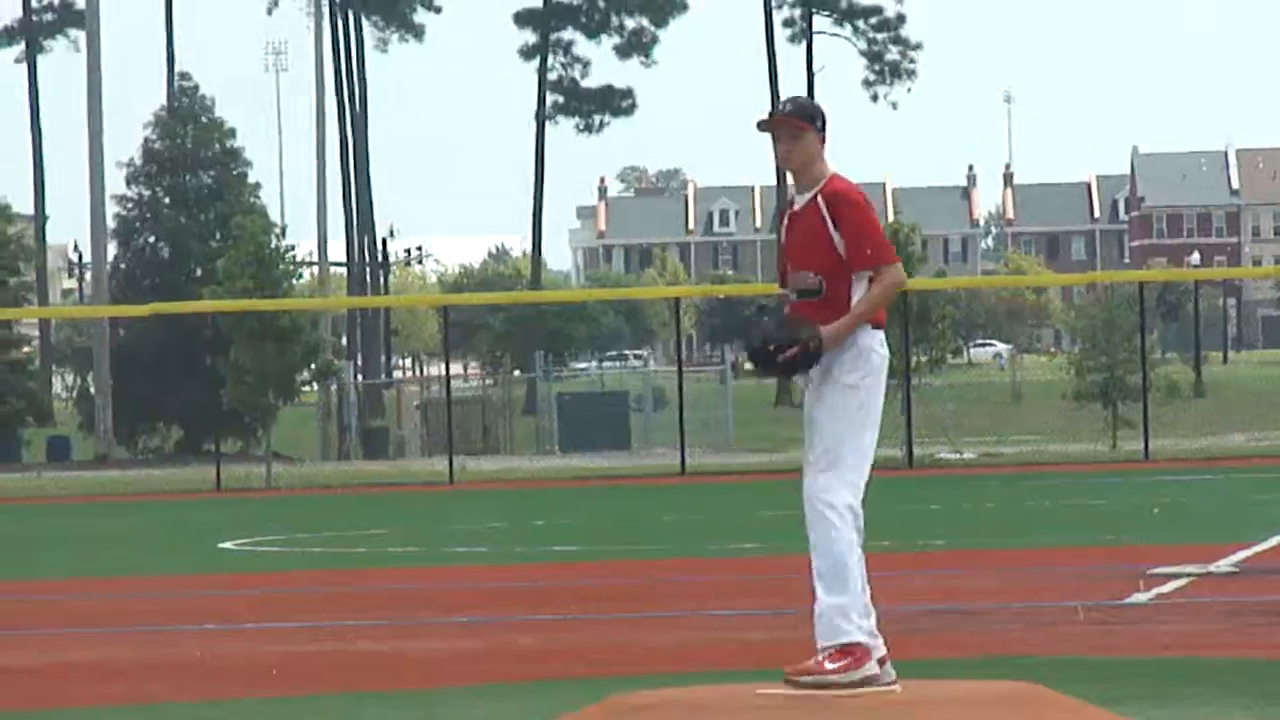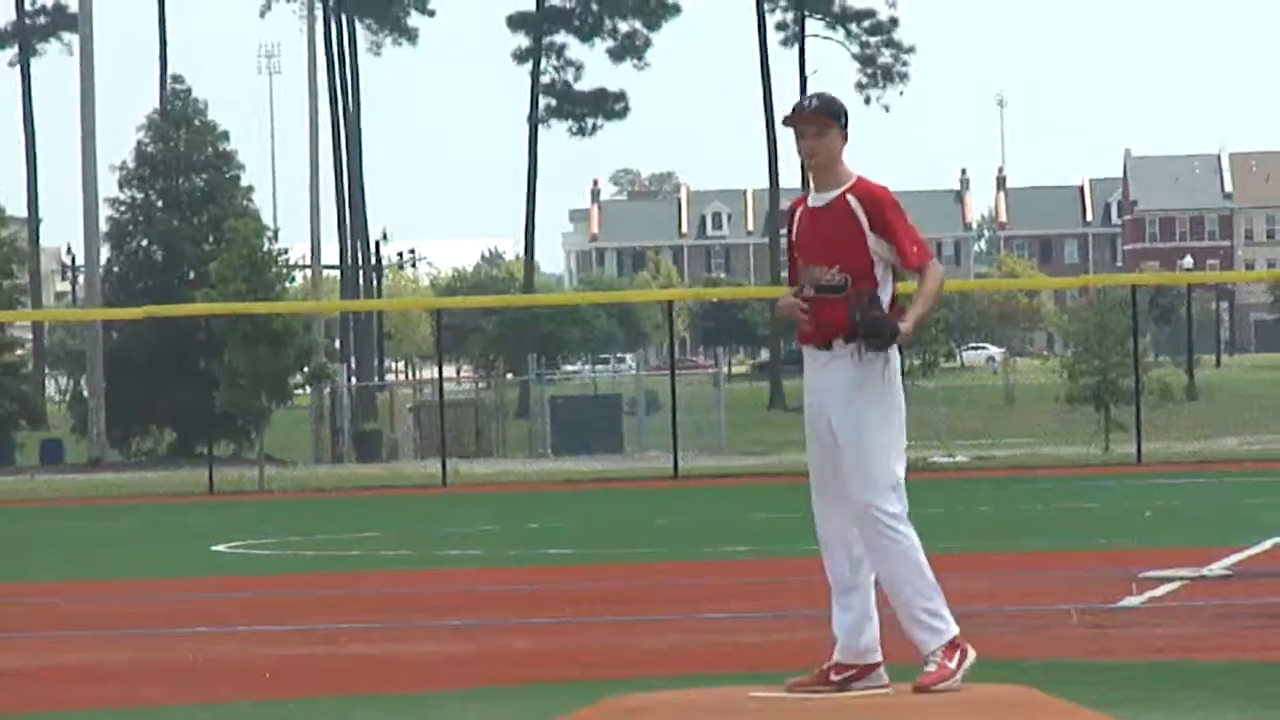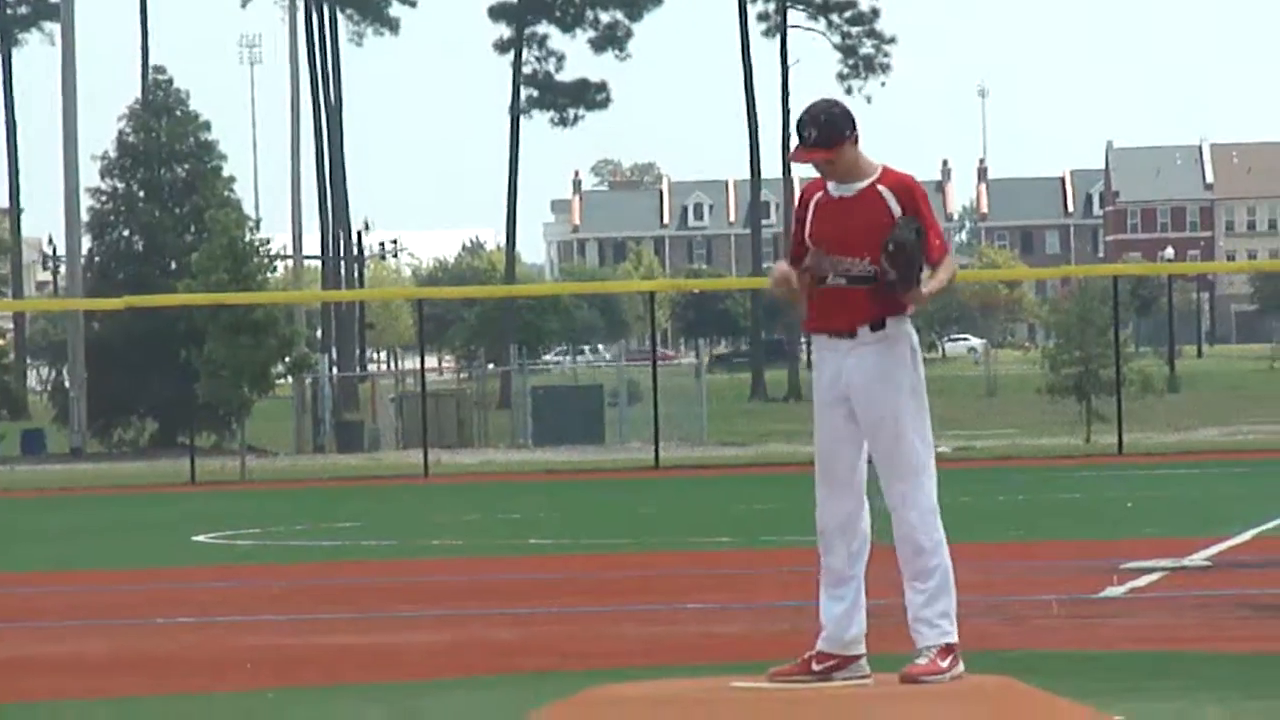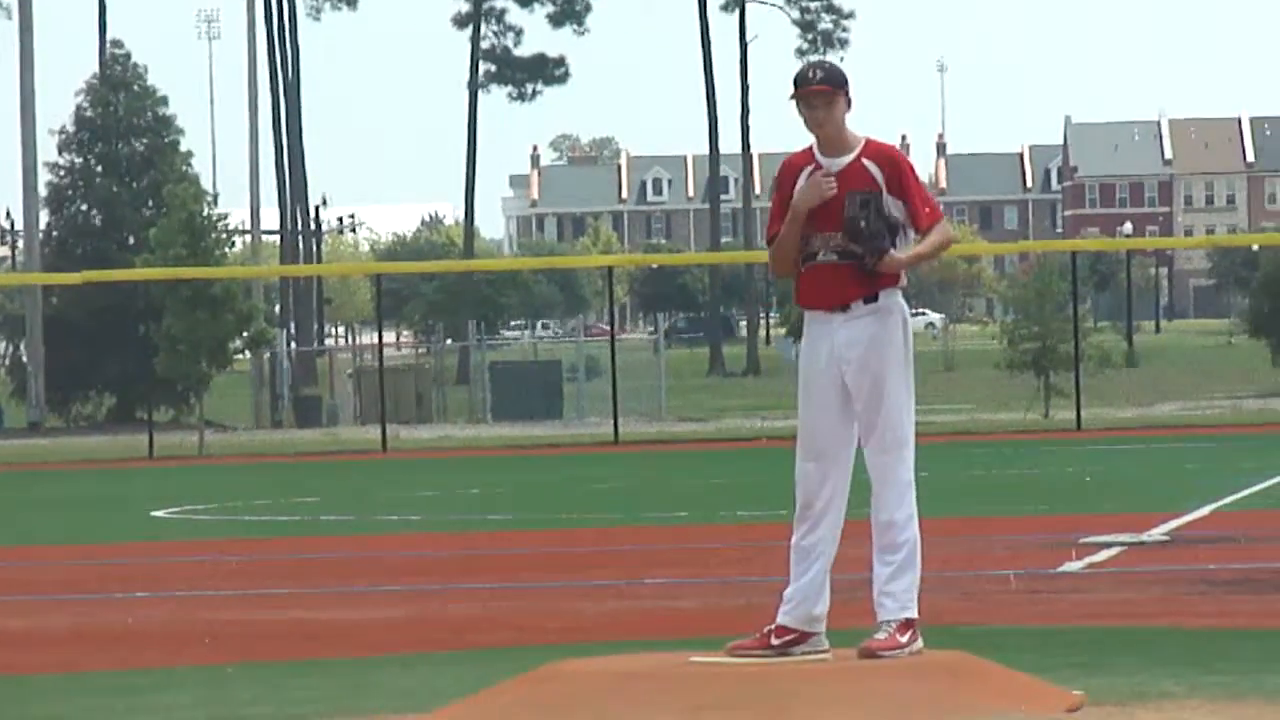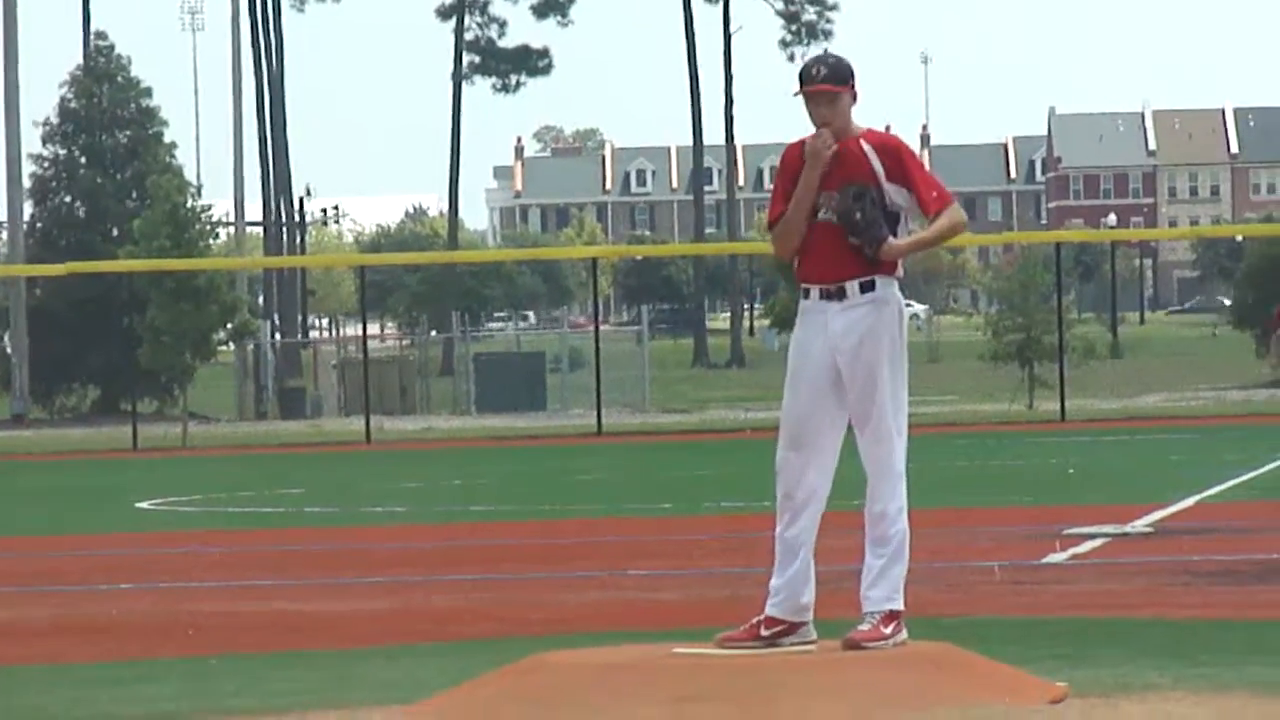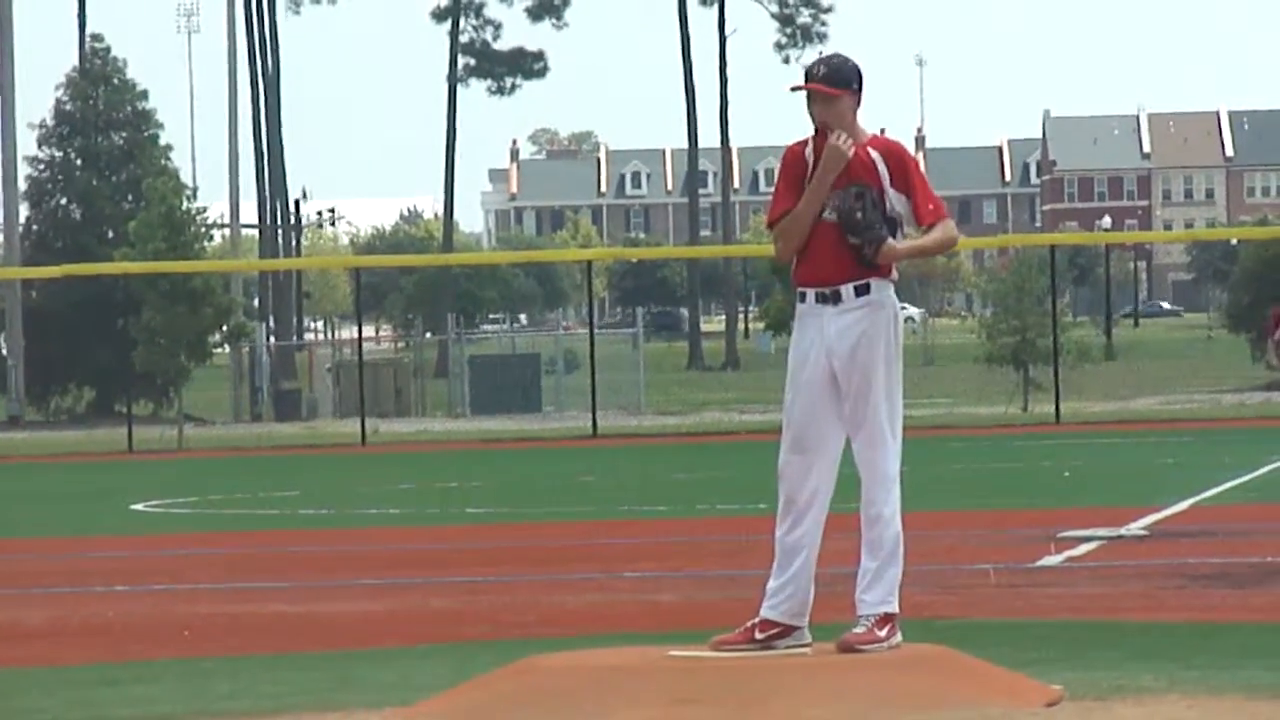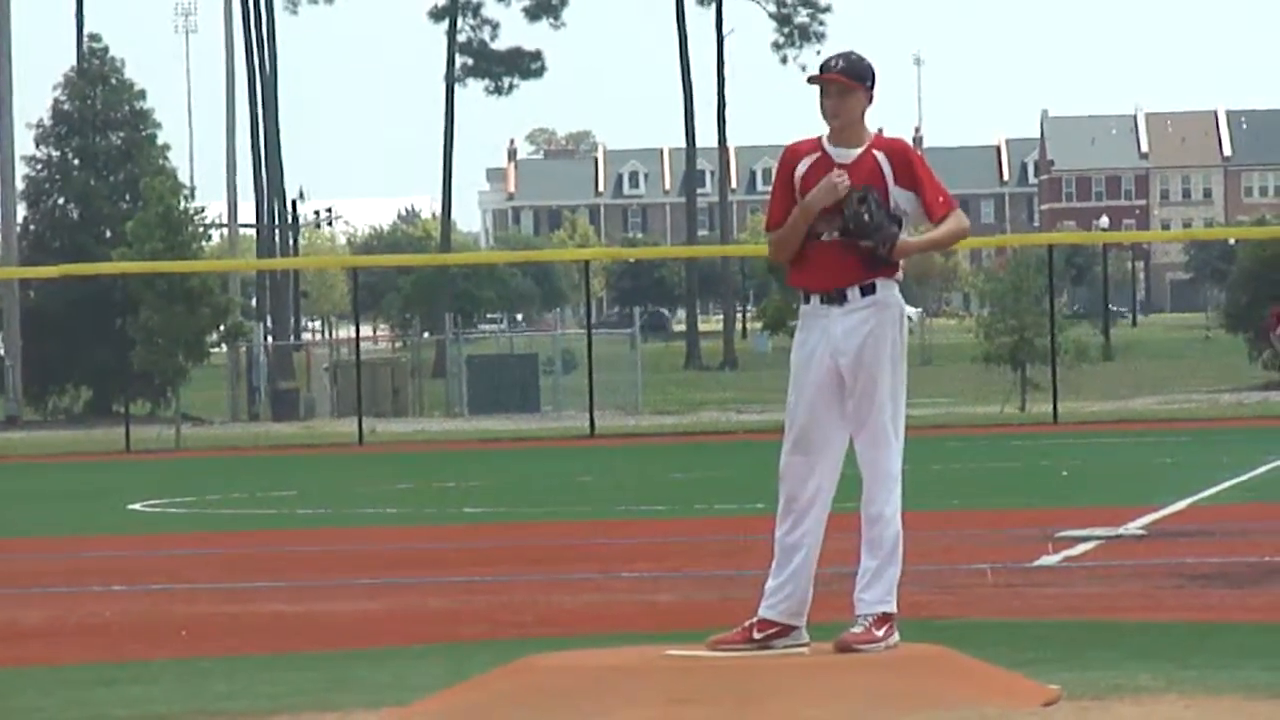
dt=0.3s
person 1, frame 1
left shoulder: (844, 198)
right shoulder: (792, 210)
left elbow: (892, 275)
left wrist: (842, 326)
left hip: (853, 357)
right hip: (817, 362)
left knee: (827, 494)
right knee: (826, 502)
left ankle: (852, 643)
right ankle: (856, 653)
person 1, frame 2
left shoulder: (872, 200)
right shoulder: (798, 211)
left elbow: (931, 271)
left wrist: (906, 323)
right wrist: (786, 304)
left hip: (867, 362)
right hip: (818, 365)
left knee: (873, 502)
right knee: (832, 511)
left ankle: (943, 640)
right ankle: (857, 656)
person 1, frame 3
left shoulder: (900, 189)
right shoulder: (810, 198)
left elbow: (945, 261)
left wrist: (926, 290)
right wrist: (784, 272)
left hip: (886, 349)
right hip: (828, 354)
left knee: (911, 494)
right knee: (837, 501)
left ankle: (939, 642)
right ankle: (840, 645)
person 1, frame 4
left shoulder: (885, 161)
right shoulder: (793, 172)
left elbow: (940, 230)
right elbow: (781, 268)
left wrist: (906, 257)
right wrist: (798, 211)
left hip: (876, 321)
right hip: (818, 328)
left knee: (891, 467)
right knee: (817, 475)
left ankle: (900, 617)
right ankle: (800, 620)
person 1, frame 5
left shoulder: (886, 150)
right shoulder: (796, 157)
left elbow: (954, 217)
right elbow: (781, 248)
left wrist: (904, 244)
right wrist: (813, 172)
left hip: (871, 309)
right hip: (813, 314)
left knee: (883, 456)
right knee: (798, 461)
left ankle: (886, 608)
right ankle: (788, 611)
person 1, frame 6
left shoulder: (888, 155)
right shoulder: (799, 157)
left elbow: (946, 231)
right elbow: (783, 248)
left wrist: (901, 248)
right wrist: (825, 173)
left hip: (867, 313)
right hip: (810, 317)
left knee: (877, 460)
right knee: (800, 465)
left ankle: (880, 611)
right ankle: (784, 613)
person 1, frame 7
left shoulder: (894, 156)
right shoulder: (797, 160)
left elbow: (957, 222)
right elbow: (777, 251)
left wrist: (910, 244)
right wrist: (813, 206)
left hip: (872, 314)
right hip: (814, 319)
left knee: (880, 462)
right knee: (802, 466)
left ankle: (878, 612)
right ankle: (781, 613)
